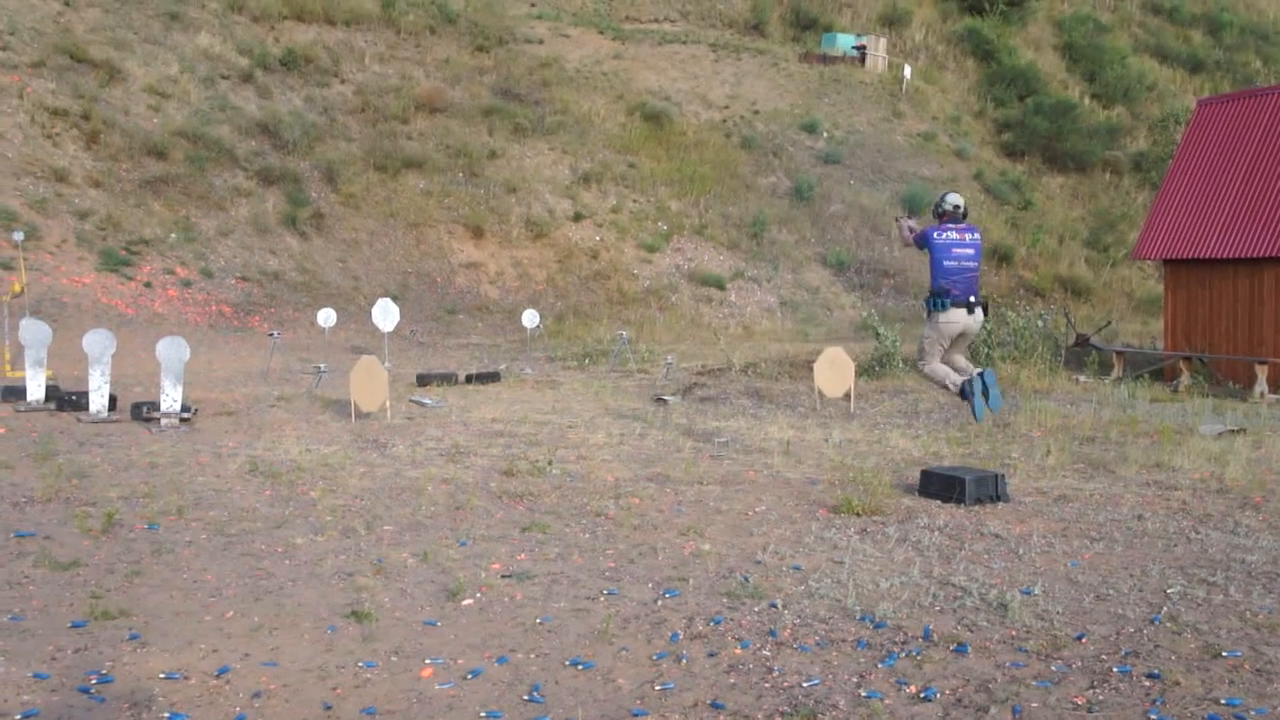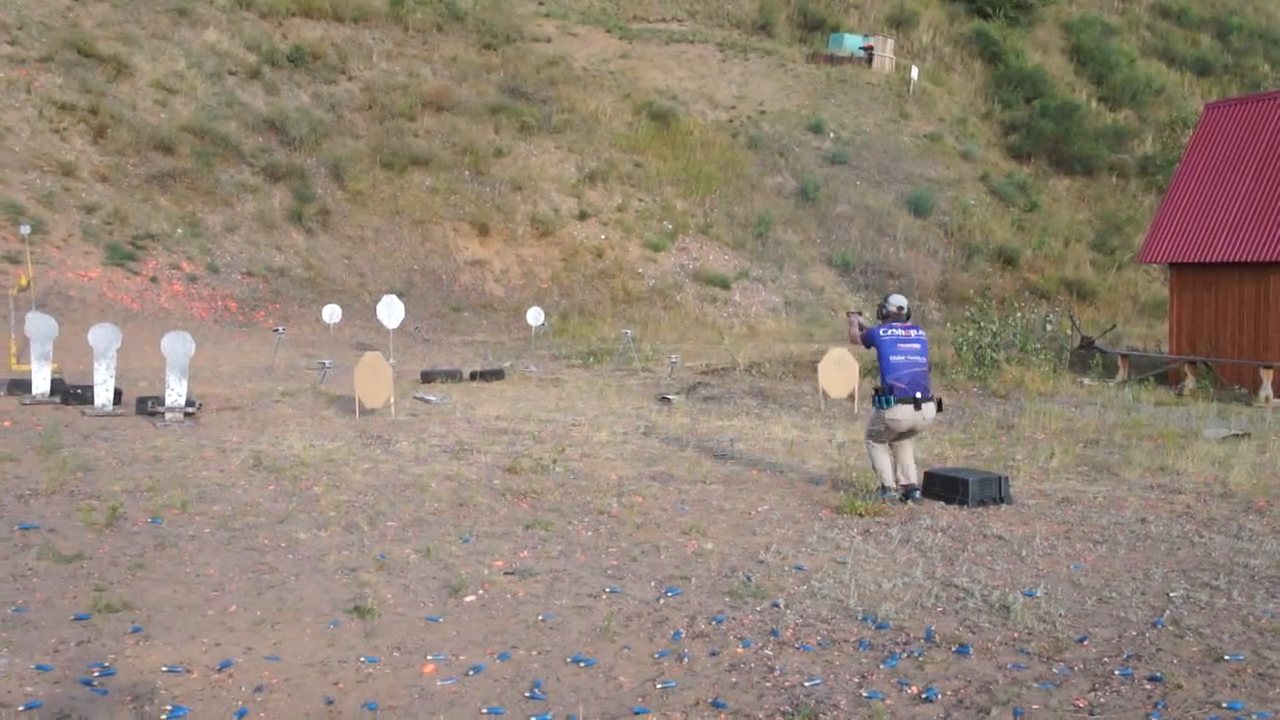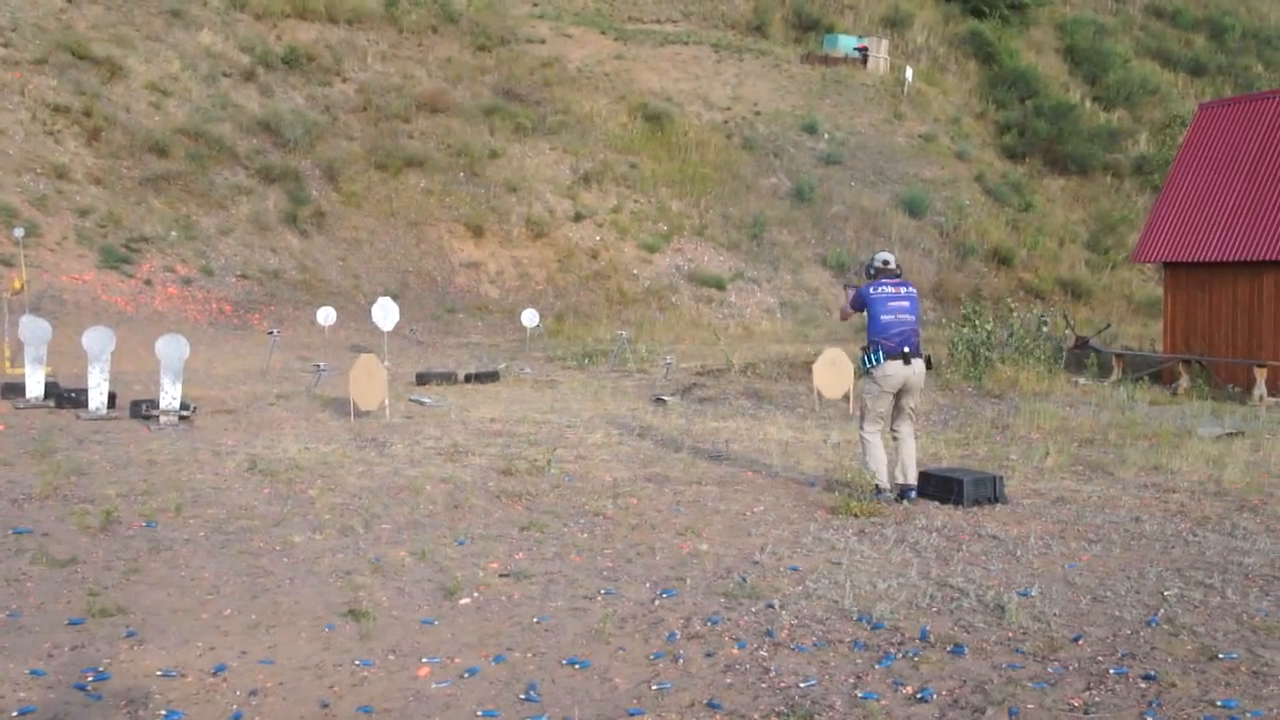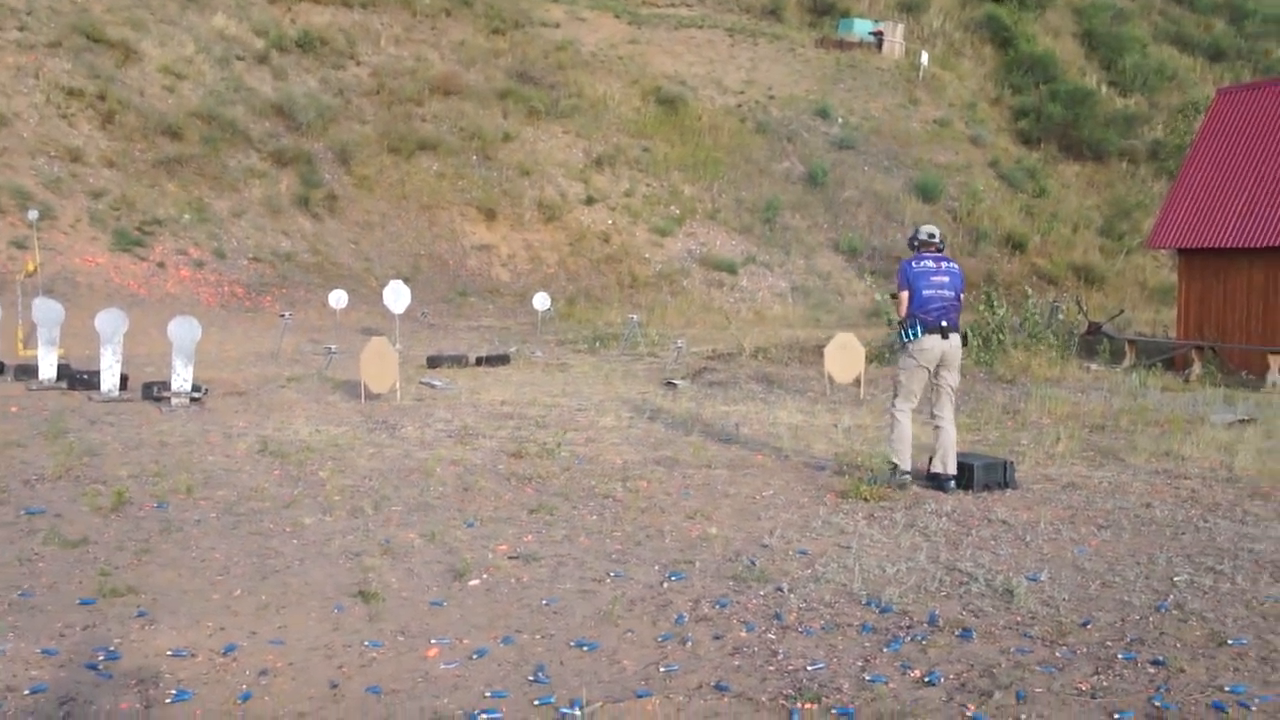
dt=1s
person 1, frame 1
left shoulder: (933, 233)
right shoulder: (975, 234)
left elbow: (907, 241)
left wrist: (903, 225)
right wrist: (915, 225)
left hip: (946, 313)
right hip: (975, 313)
left knee: (929, 364)
right knee: (952, 355)
left ankle: (966, 386)
right ankle: (979, 377)
person 1, frame 2
left shoulder: (879, 332)
right shoulder: (919, 332)
left elbow: (855, 339)
left wrist: (854, 323)
left hip: (897, 410)
right hip: (927, 410)
left knee: (875, 439)
right knee: (901, 437)
left ankle: (888, 487)
right ankle: (910, 486)
person 1, frame 3
left shoulder: (867, 291)
right shoulder: (911, 290)
left elbow: (845, 315)
left wrist: (850, 297)
left hip: (885, 367)
right hip: (915, 366)
left knee: (871, 429)
right knee: (905, 428)
left ankle: (883, 488)
right ankle: (908, 486)
person 1, frame 4
left shoulder: (908, 266)
right shoulder: (955, 268)
left elbow: (902, 311)
right elbow: (958, 305)
left hip: (921, 341)
right hip: (952, 341)
left knee: (902, 407)
right knee: (944, 412)
left ankle: (901, 469)
right ankle: (946, 474)
